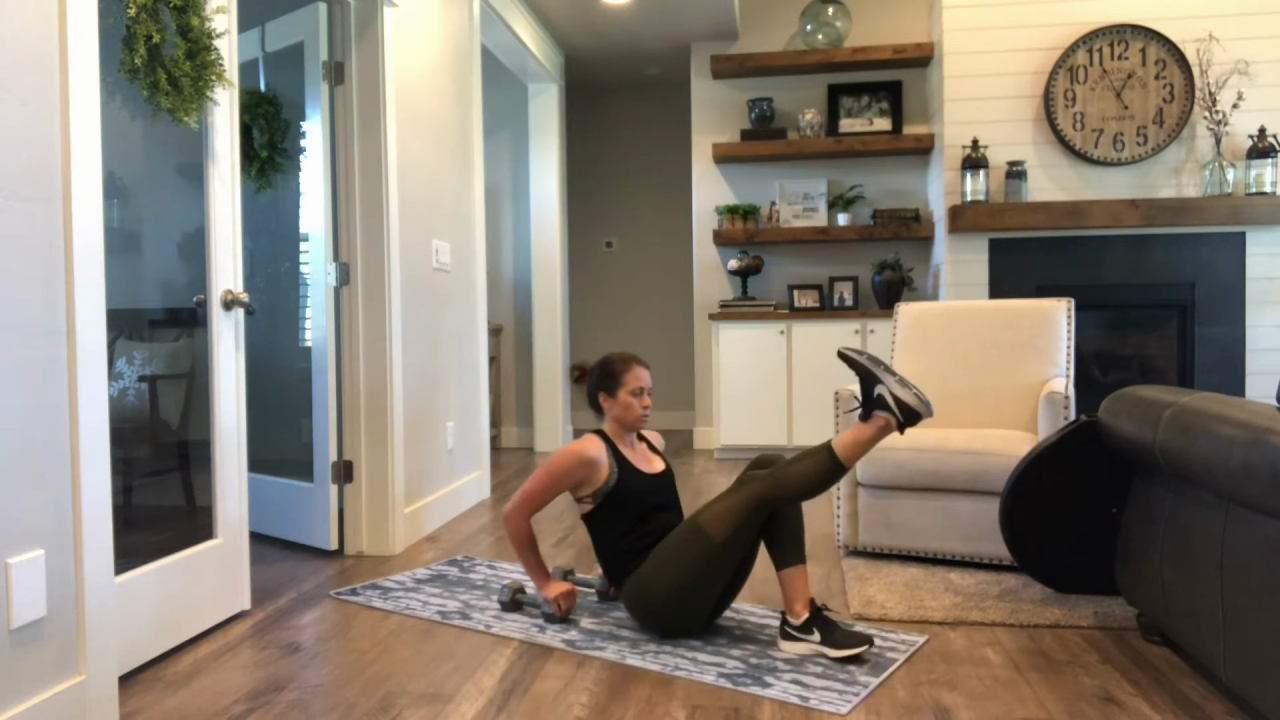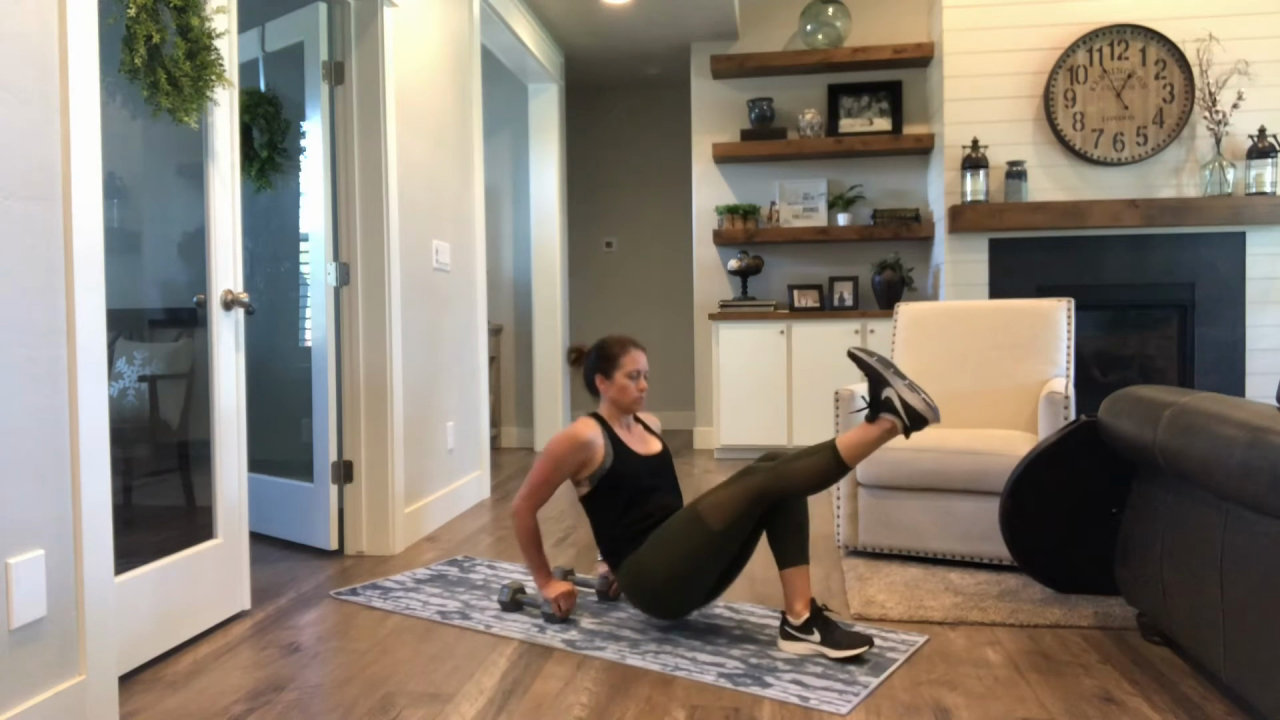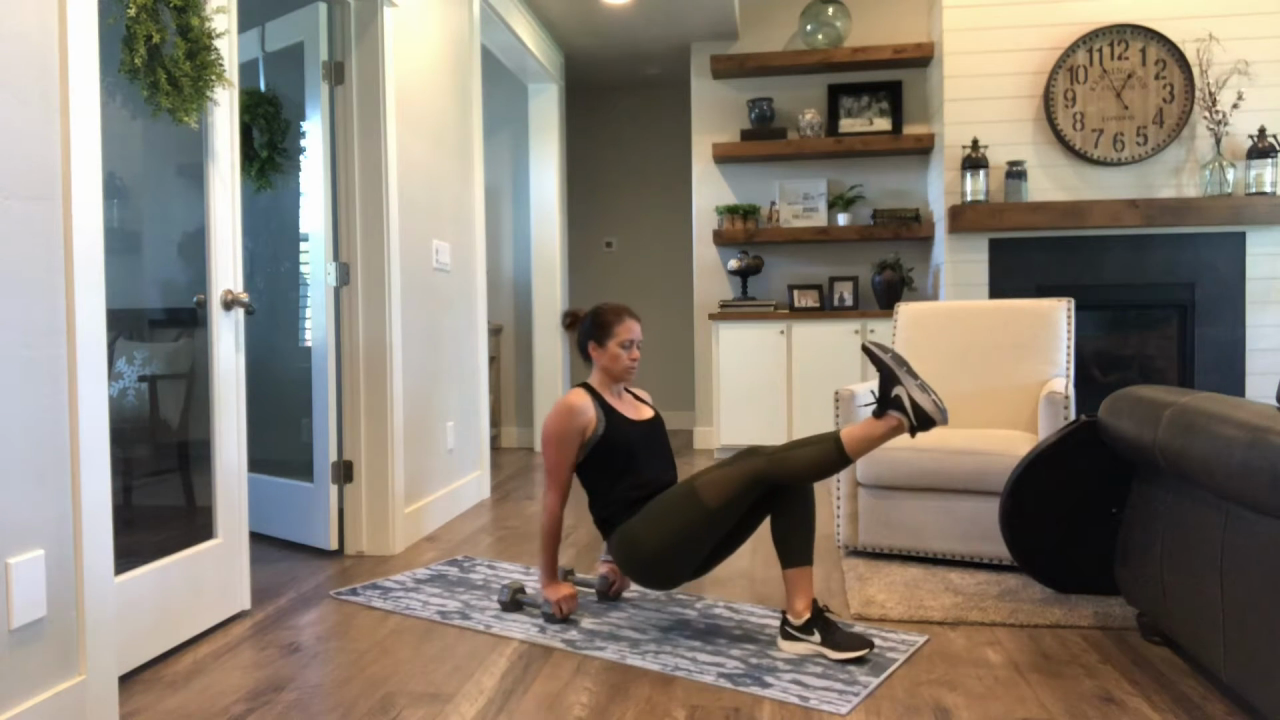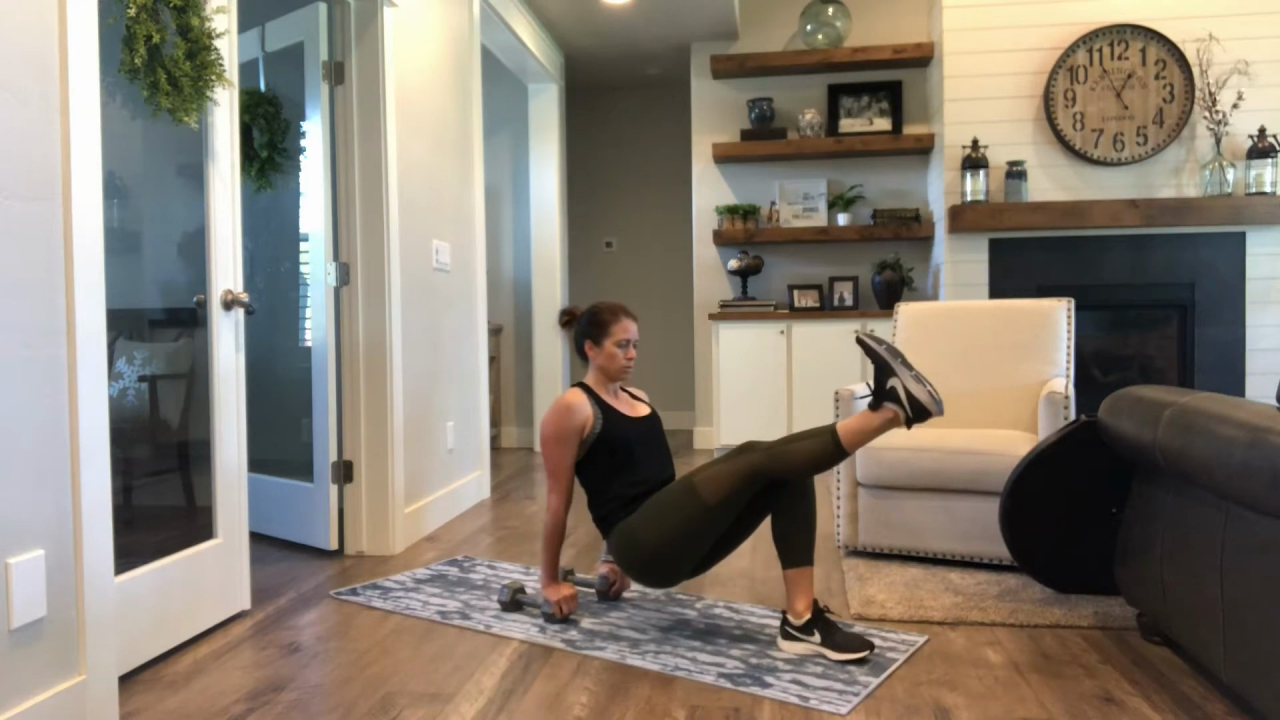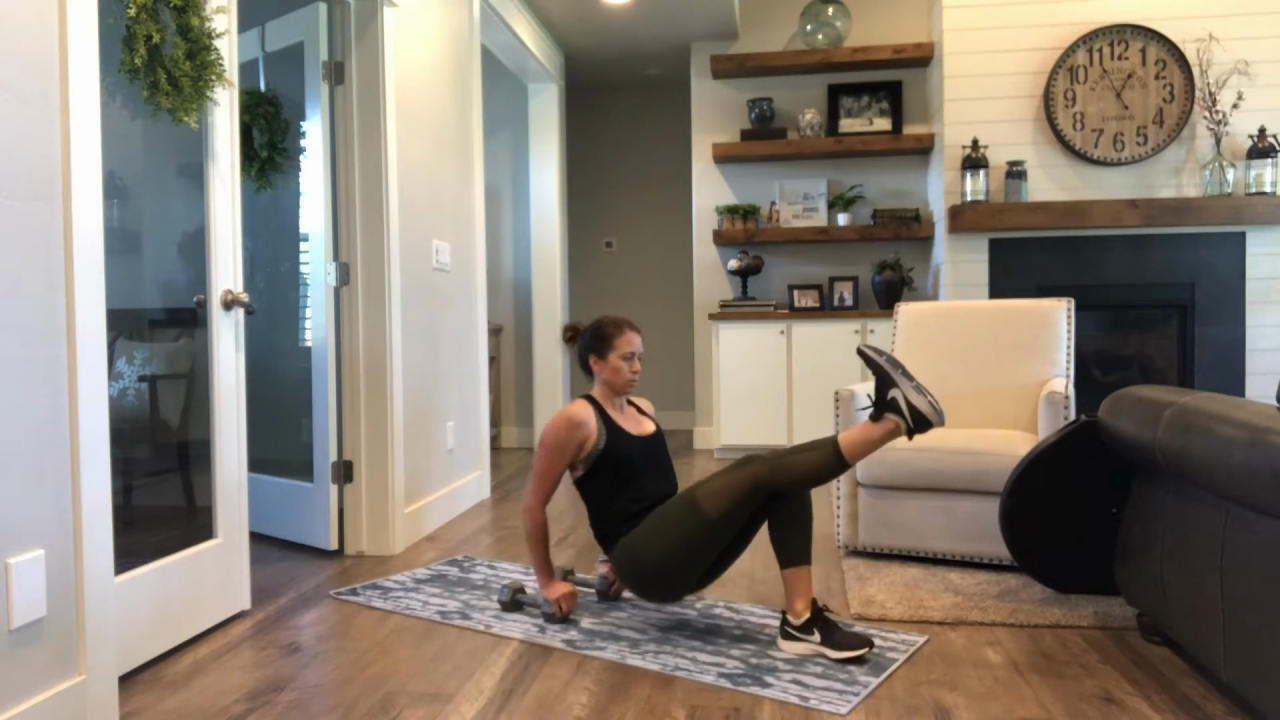
dt=0.3s
person 1, frame 1
left shoulder: (651, 443)
right shoulder: (587, 455)
right elbow: (514, 513)
right wrist: (545, 583)
left hip: (694, 583)
right hip: (657, 597)
left knee: (768, 469)
right knee: (758, 488)
left ankle: (801, 623)
person 1, frame 2
left shoulder: (648, 425)
right shoulder: (582, 438)
right elbow: (523, 509)
left wrist: (614, 562)
right wrist: (546, 582)
left hip: (685, 567)
right hip: (653, 580)
left knee: (775, 468)
right knee: (759, 482)
left ankle: (801, 622)
right ankle: (888, 420)
person 1, frame 3
left shoulder: (640, 399)
right shoulder: (575, 409)
right elbow: (553, 500)
left wrist: (613, 560)
right wrist: (550, 582)
left hip: (682, 538)
right hip: (646, 550)
left knee: (785, 473)
right knee: (757, 464)
left ankle: (801, 621)
right ankle: (894, 419)
person 1, frame 4
left shoulder: (636, 398)
right shoulder: (572, 408)
right elbow: (557, 500)
left wrist: (615, 558)
right wrist: (551, 582)
left hip: (680, 537)
right hip: (646, 546)
left knee: (787, 473)
right knee: (756, 460)
left ankle: (802, 622)
right ankle: (891, 410)
person 1, frame 5
left shoulder: (641, 409)
right shoulder: (576, 420)
right elbow: (534, 505)
left wrist: (613, 558)
right wrist: (548, 581)
left hip: (679, 548)
right hip: (648, 561)
left knee: (779, 472)
right knee: (758, 471)
left ankle: (801, 622)
right ankle: (892, 420)
